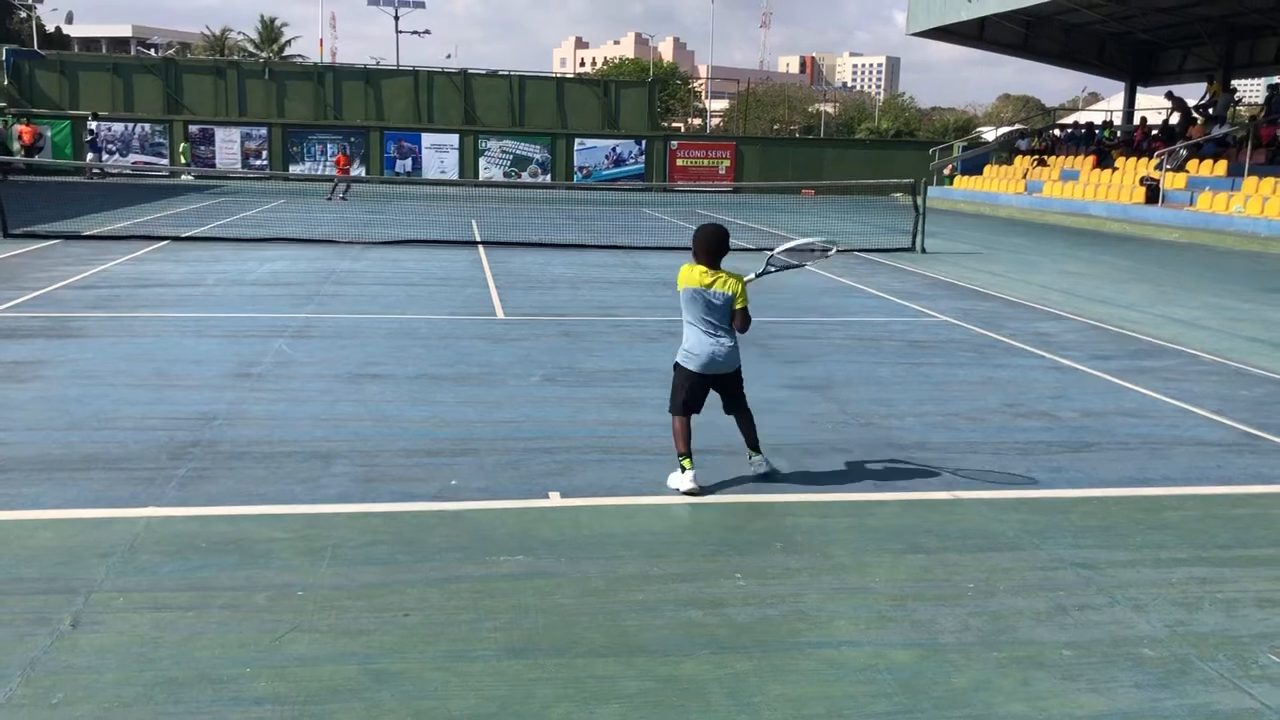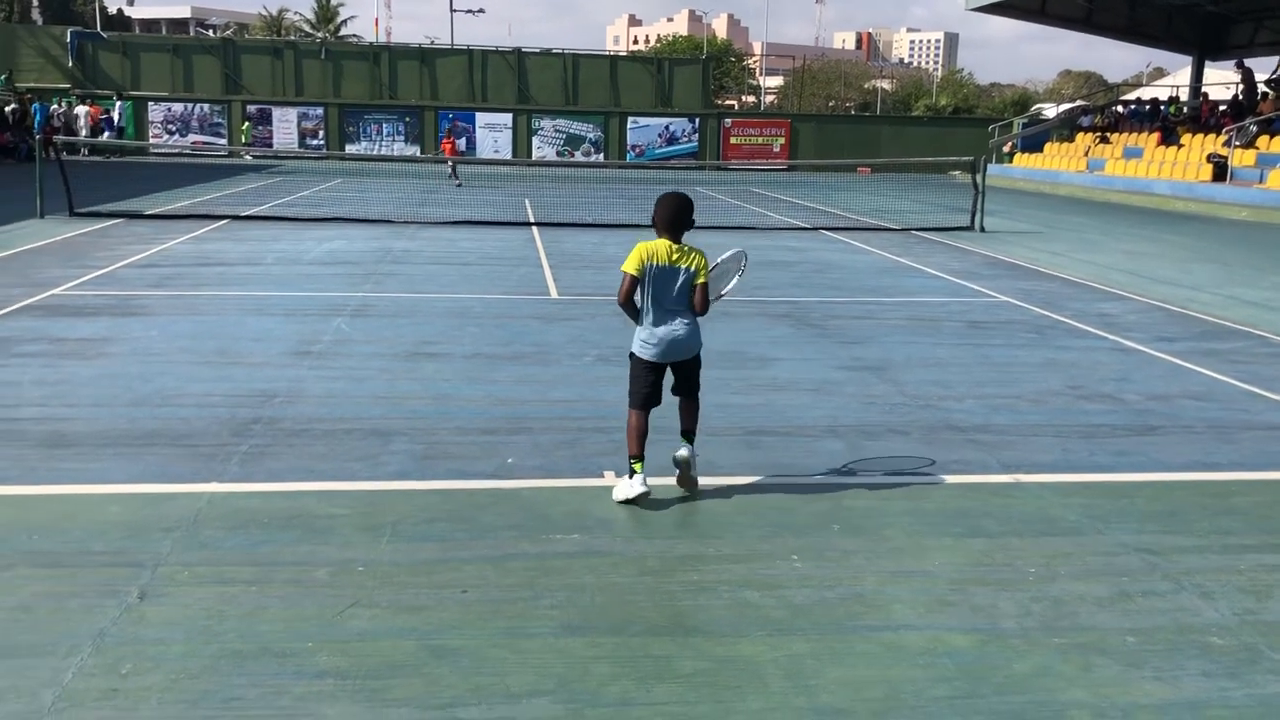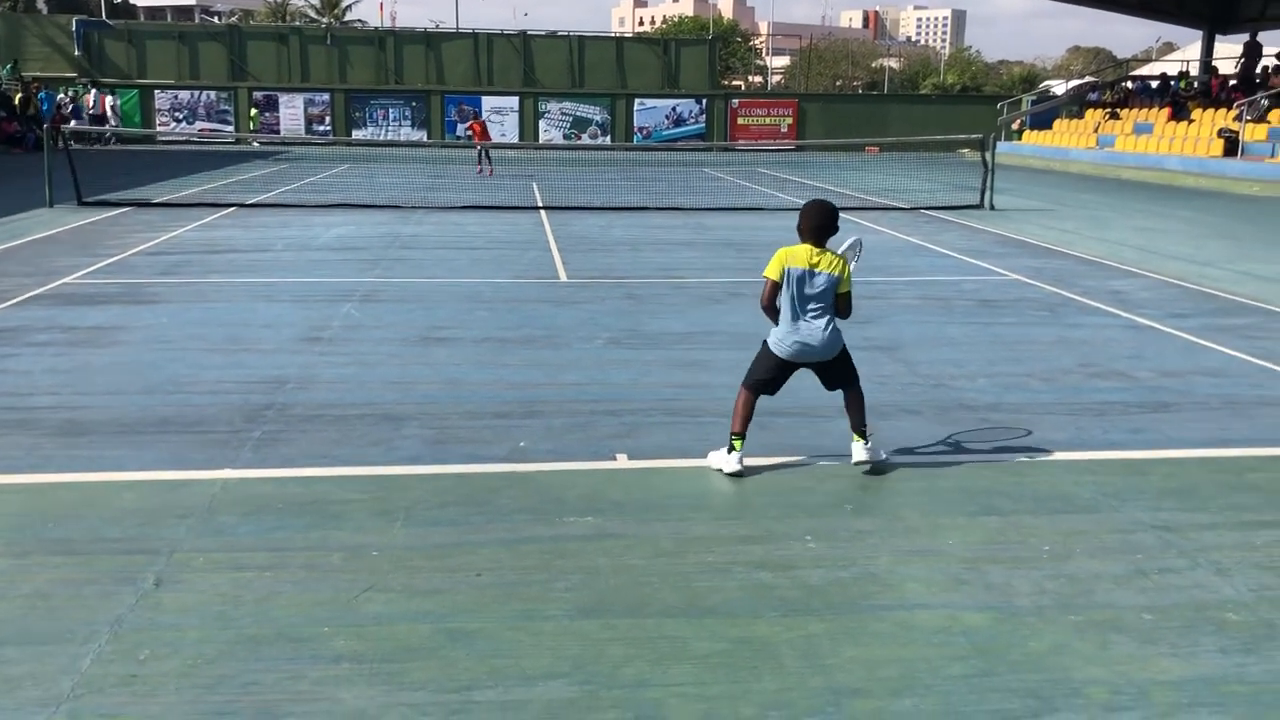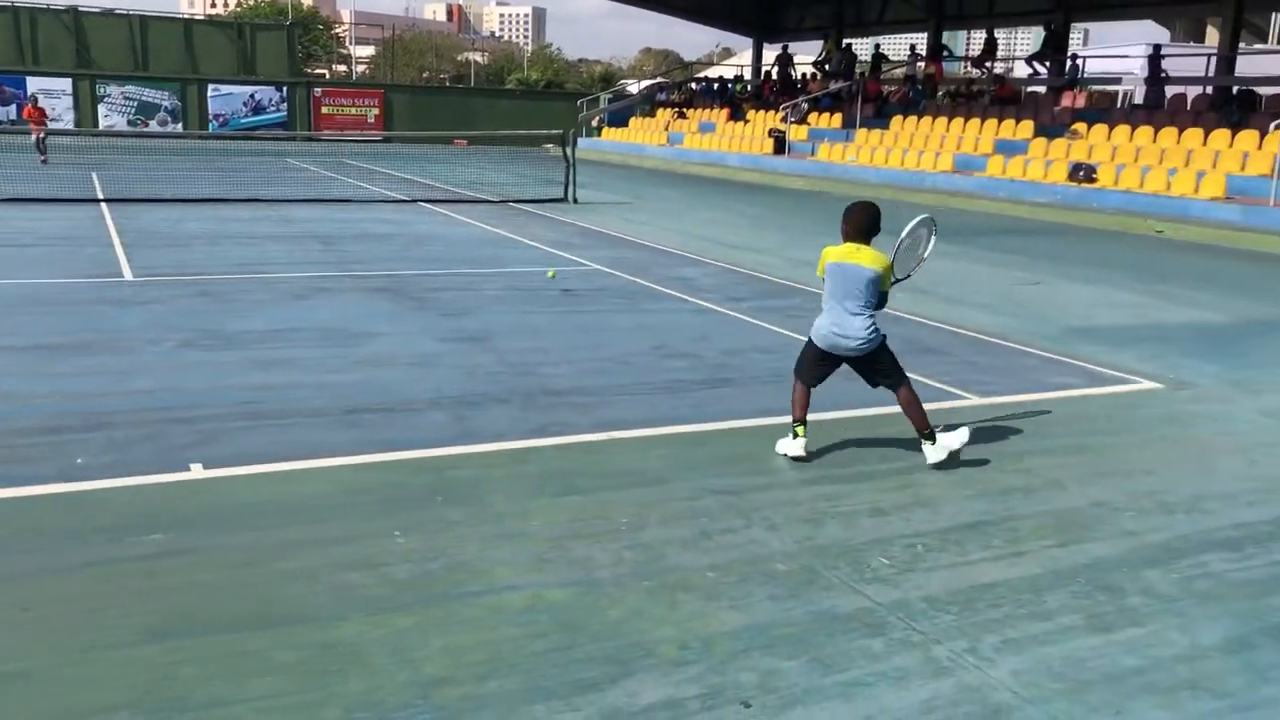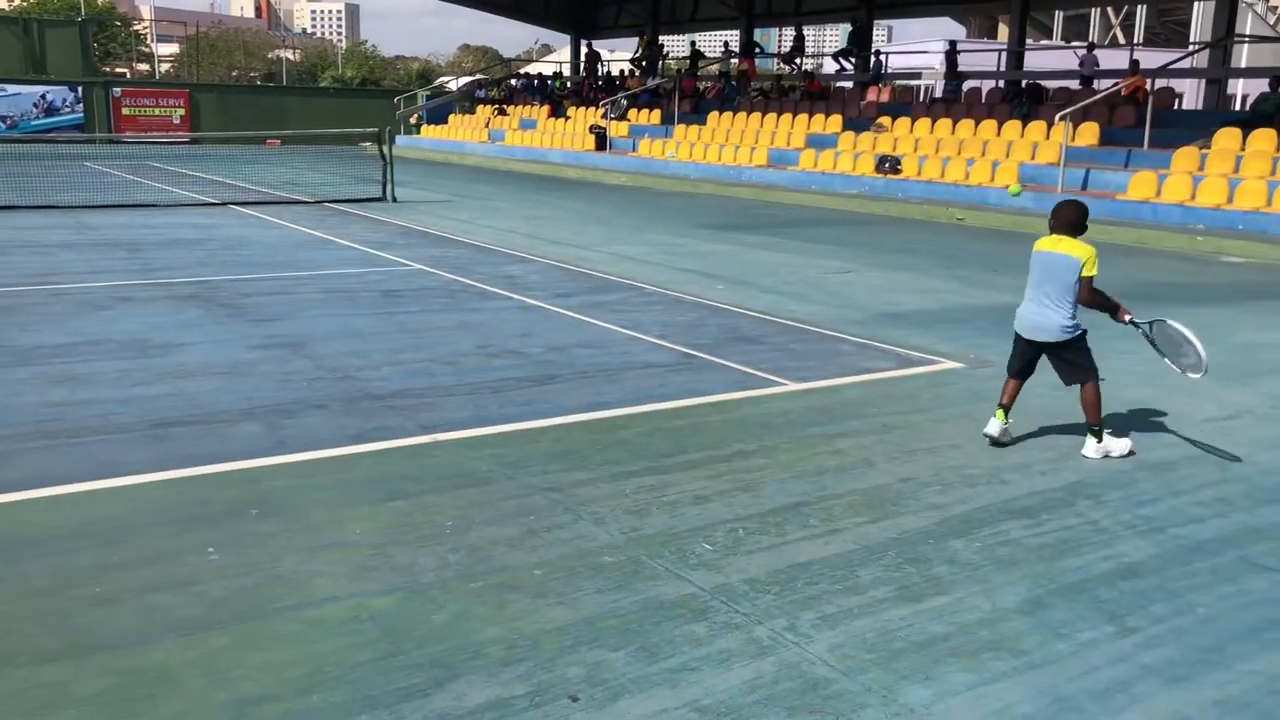
dt=1s
person 1, frame 1
left shoulder: (685, 274)
right shoulder: (735, 284)
right elbow: (742, 326)
left hip: (692, 359)
right hip: (726, 360)
left knee: (680, 412)
right knee: (739, 407)
left ankle: (686, 471)
right ankle: (757, 457)
person 1, frame 2
left shoulder: (643, 251)
right shoulder: (697, 258)
left elbow: (624, 298)
right elbow: (701, 307)
left wrist: (641, 318)
left hip: (650, 344)
right hip: (686, 342)
left knee: (638, 407)
right knee: (689, 396)
left ankle: (635, 476)
right ankle: (686, 448)
person 1, frame 3
left shoulder: (784, 256)
right shoulder: (839, 263)
left elbow: (766, 301)
right elbow: (844, 311)
left hip: (786, 342)
right hip: (825, 344)
left knee: (748, 390)
right knee: (851, 386)
left ankle: (733, 452)
right ankle: (861, 444)
person 1, frame 4
left shoulder: (829, 255)
right shoulder: (881, 263)
right elbow: (880, 303)
left hip: (826, 335)
right hip: (864, 338)
left knee: (802, 379)
right knee: (900, 384)
left ankle: (797, 439)
right ankle: (931, 442)
person 1, frame 5
left shoulder: (1041, 245)
right shoulder: (1086, 252)
right elbow: (1086, 296)
left wrist: (1110, 303)
right wrist: (1112, 309)
left hip: (1026, 326)
right hip: (1060, 330)
left knee: (1017, 373)
right knee: (1088, 379)
left ankle: (998, 422)
right ankle: (1096, 440)
